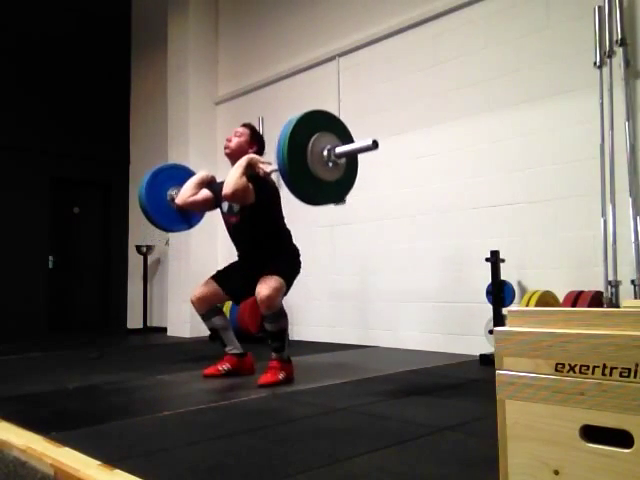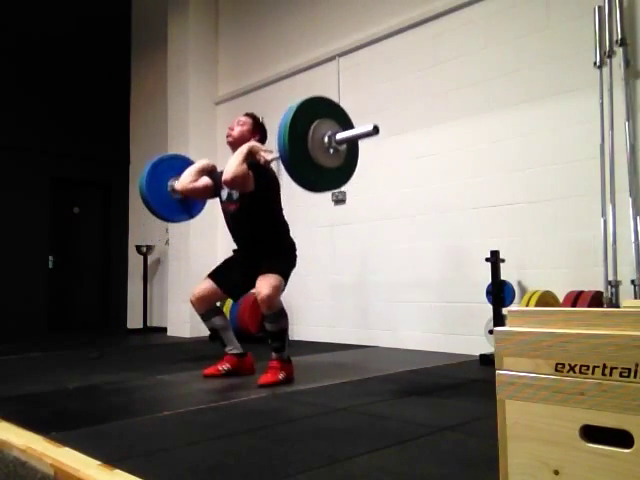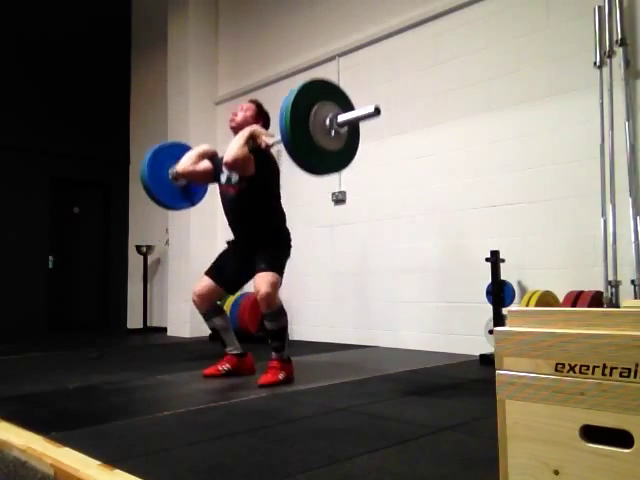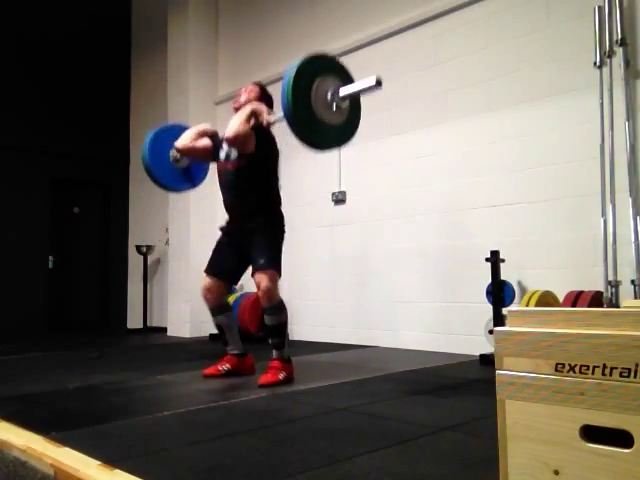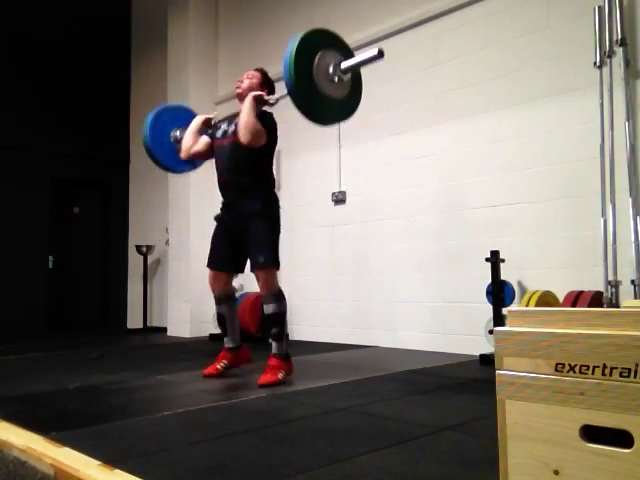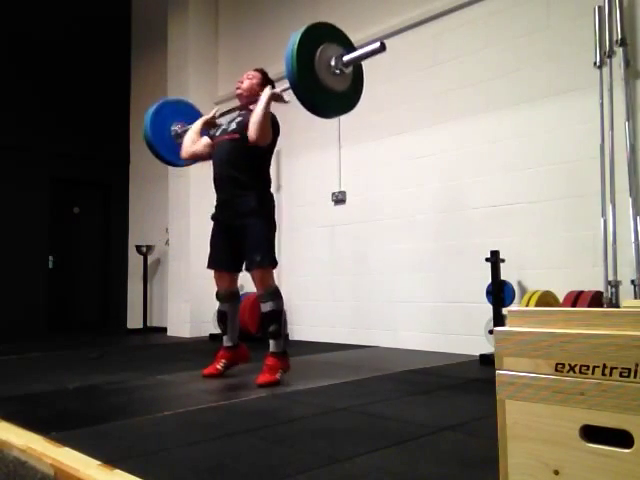
dt=0.1s
person 1, frame 1
left shoulder: (259, 181)
right shoulder: (222, 186)
left elbow: (232, 194)
right elbow: (183, 201)
left wrist: (245, 161)
right wrist: (203, 177)
left hip: (280, 258)
right hip: (250, 260)
left knee: (266, 295)
right knee: (201, 297)
left ankle: (281, 363)
right ankle: (236, 356)
person 1, frame 2
left shoulder: (258, 170)
right shoulder: (223, 175)
left elbow: (231, 178)
right elbow: (182, 187)
left wrist: (246, 148)
right wrist: (203, 165)
left hip: (275, 253)
right hip: (246, 254)
left knee: (266, 293)
right knee: (200, 296)
left ankle: (281, 363)
right ankle: (236, 356)
person 1, frame 3
left shoulder: (260, 155)
right shoulder: (221, 161)
left elbow: (235, 160)
right elbow: (182, 171)
left wrist: (248, 134)
right wrist: (203, 151)
left hip: (271, 242)
right hip: (241, 243)
left knee: (265, 292)
right knee: (202, 294)
left ankle: (281, 362)
right ankle: (237, 356)
person 1, frame 4
left shoulder: (260, 135)
right shoulder: (221, 142)
left elbow: (233, 135)
right elbow: (182, 147)
left wrist: (251, 112)
right wrist: (204, 130)
left hip: (264, 226)
right hip: (235, 228)
left knee: (265, 286)
right knee: (211, 290)
left ankle: (281, 361)
right ankle: (237, 356)
person 1, frame 5
left shoulder: (262, 117)
right shoulder: (221, 125)
left elbow: (248, 139)
right elbow: (187, 153)
left wrist: (252, 101)
right wrist: (199, 121)
left hip: (258, 211)
right hip: (229, 213)
left knee: (266, 279)
right knee: (219, 282)
left ankle: (280, 357)
right ankle: (233, 350)
person 1, frame 6
left shoulder: (264, 118)
right shoulder: (221, 125)
left elbow: (256, 138)
right elbow: (188, 154)
left wrist: (265, 97)
right wrist: (203, 121)
left hip: (254, 208)
right hip: (225, 210)
left knee: (262, 278)
right knee: (224, 282)
left ankle: (277, 356)
right ankle: (231, 348)
